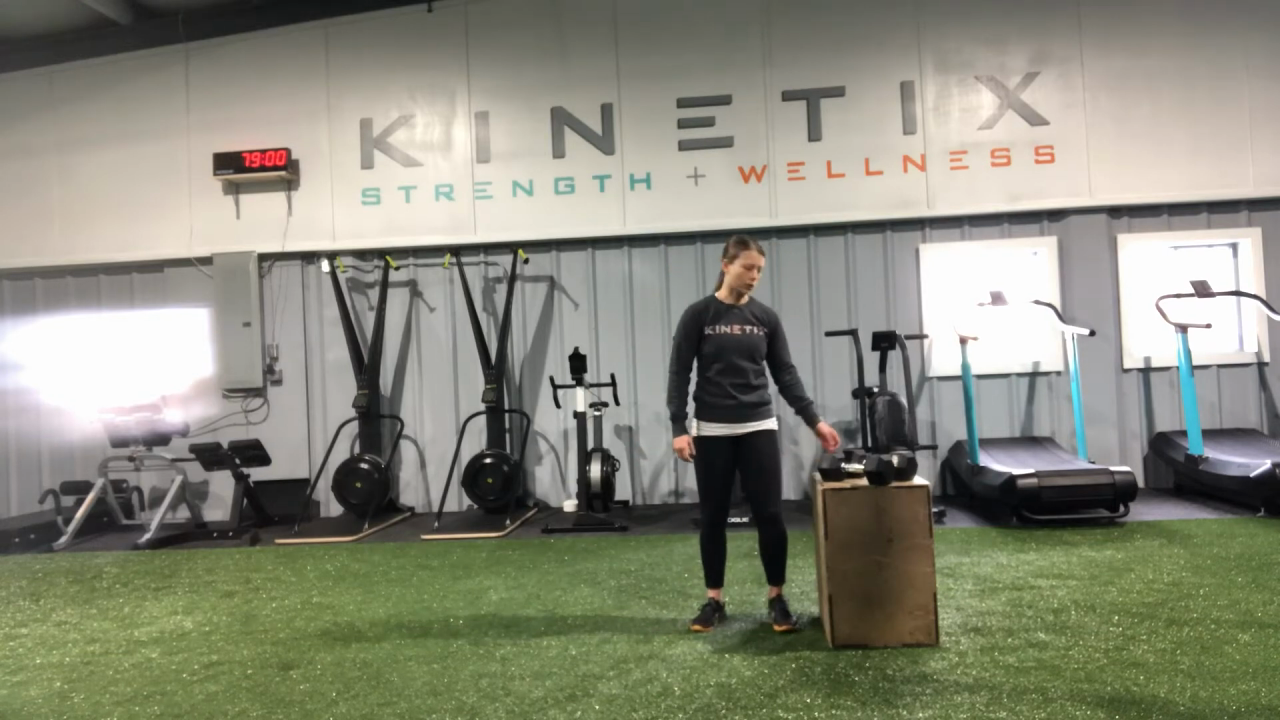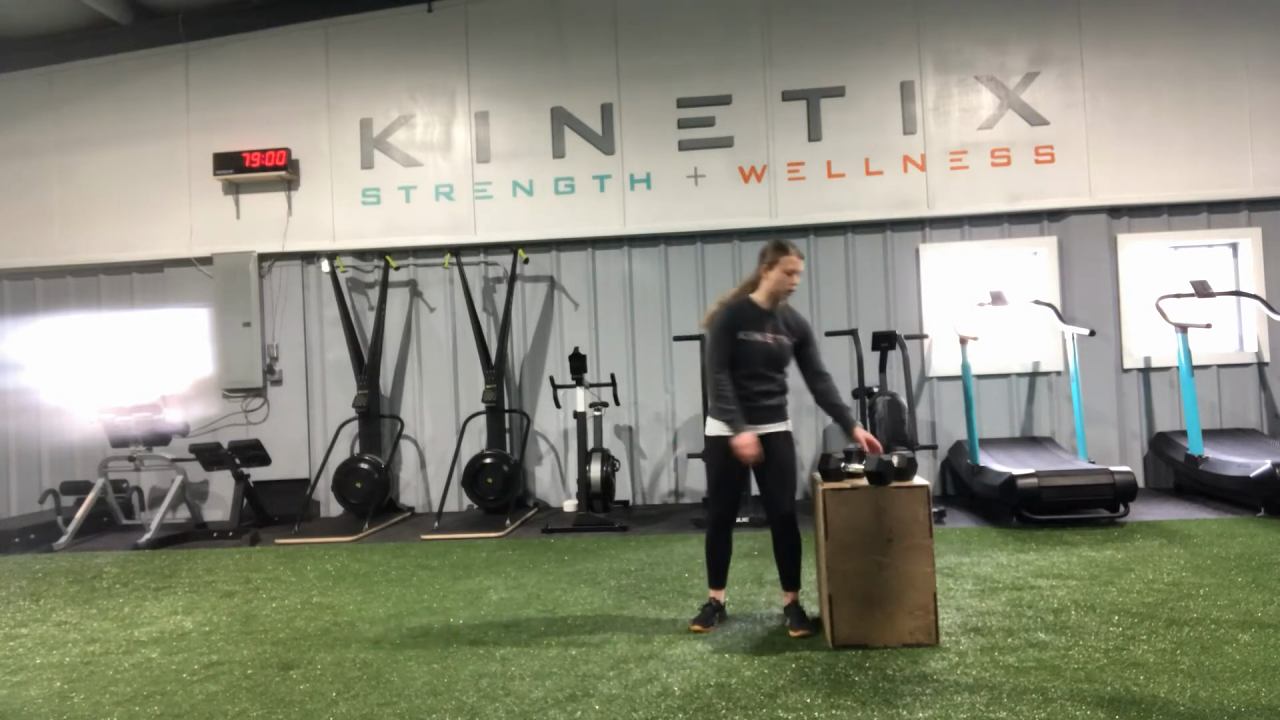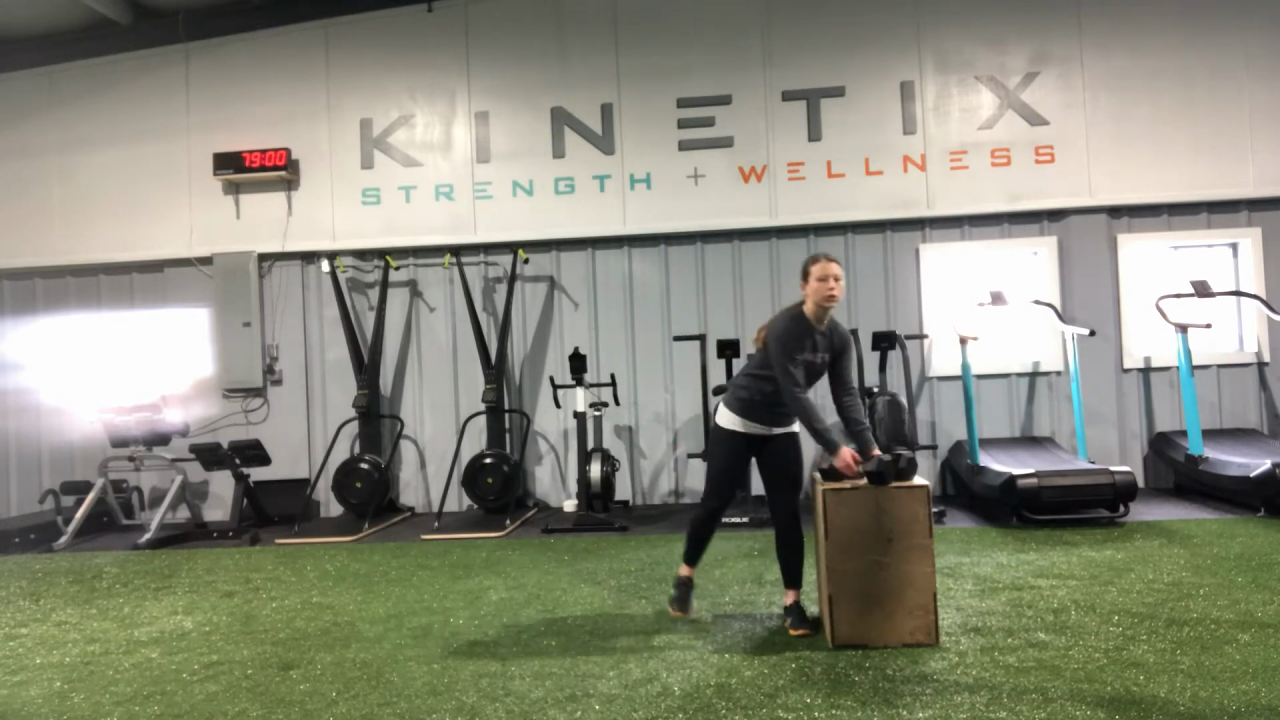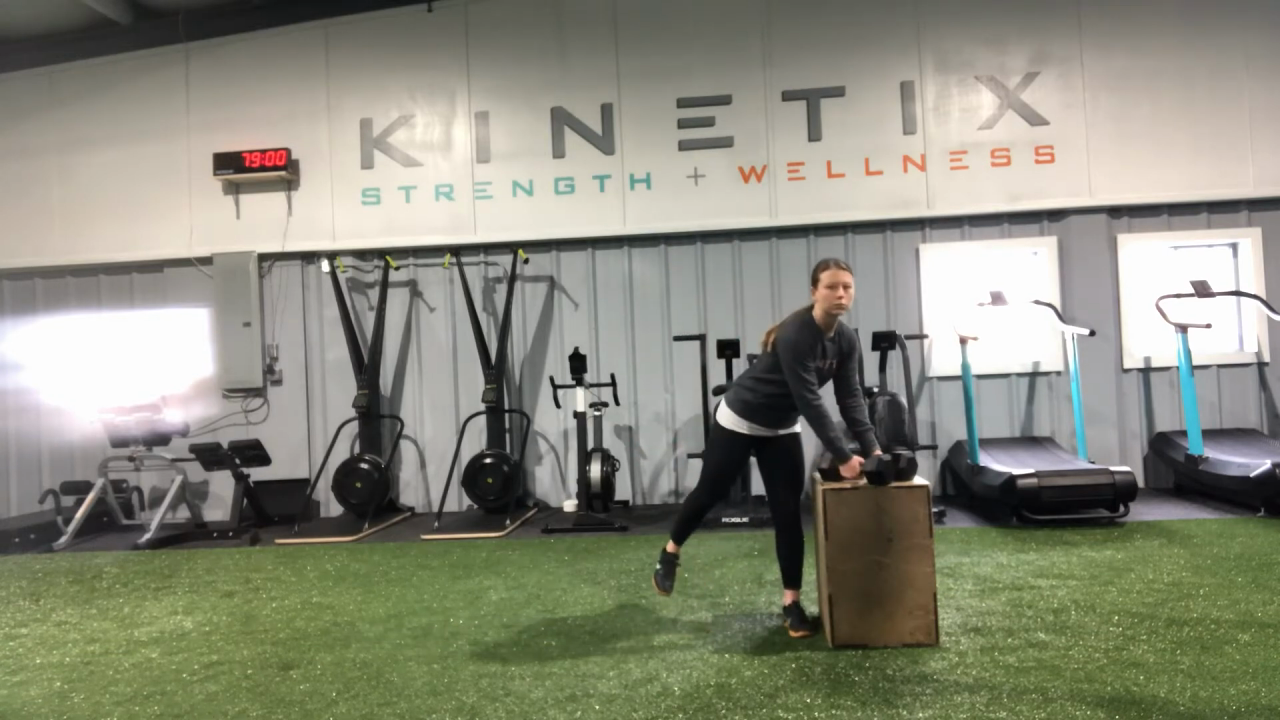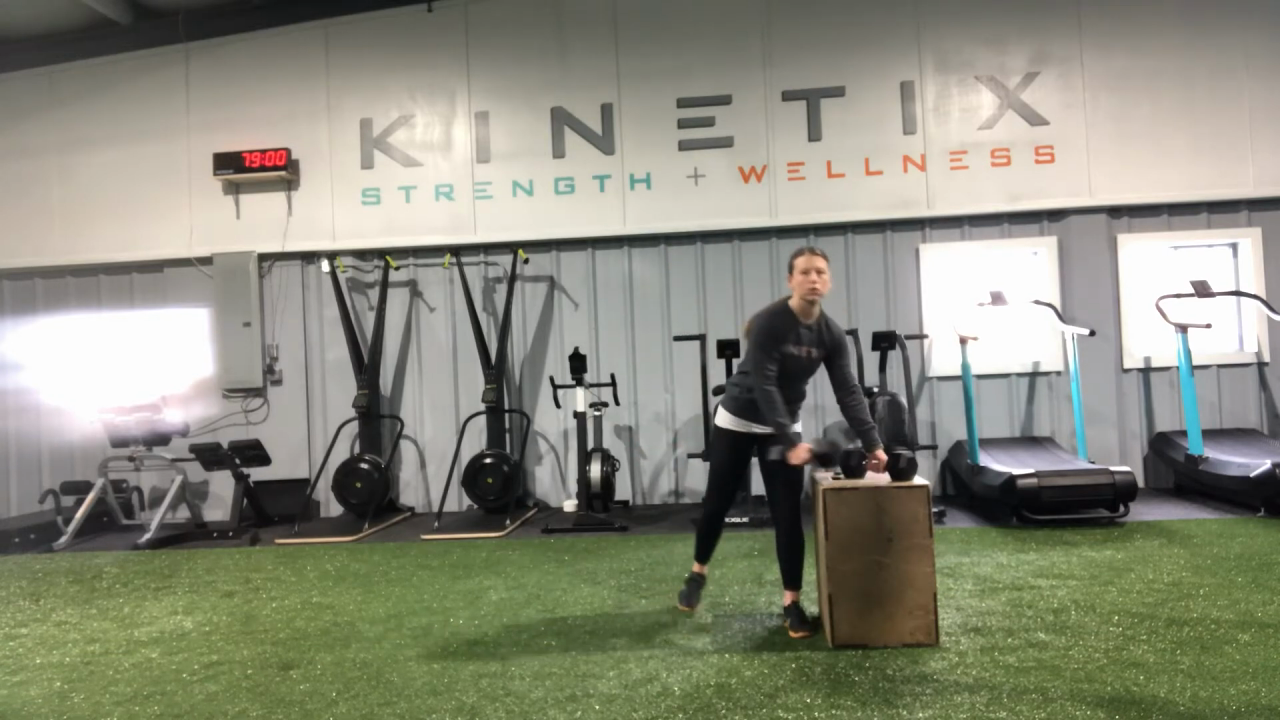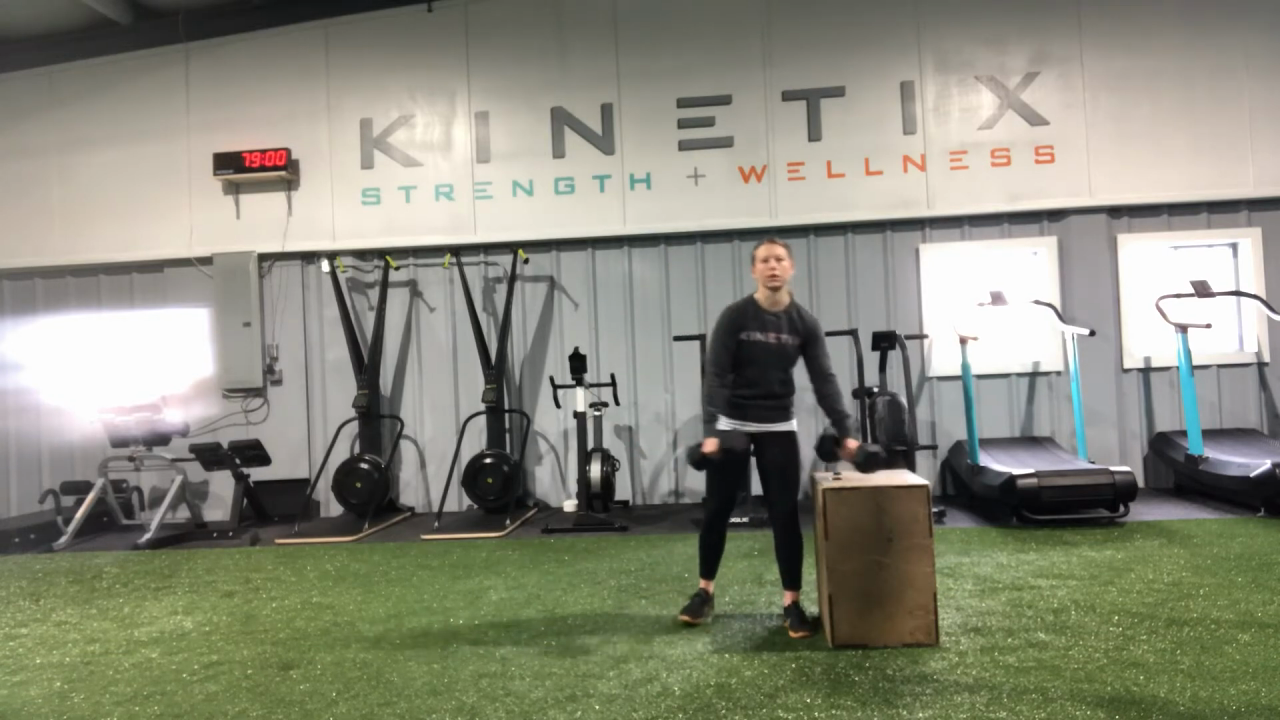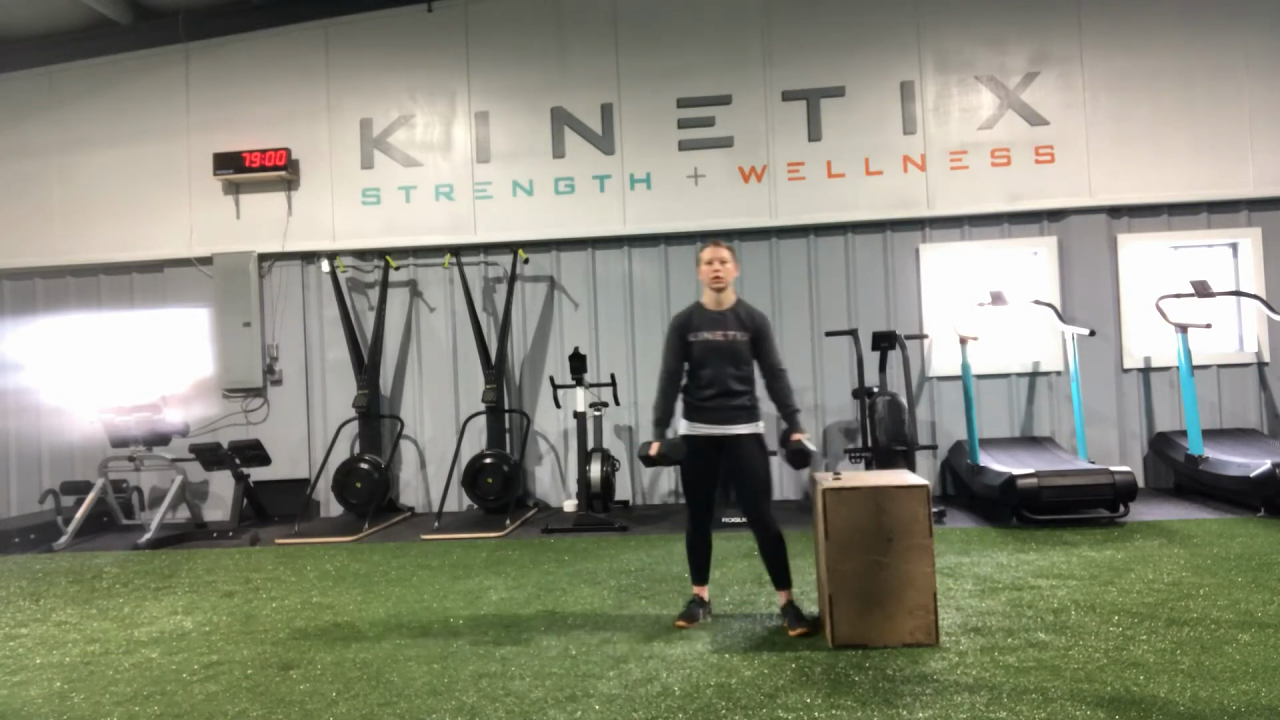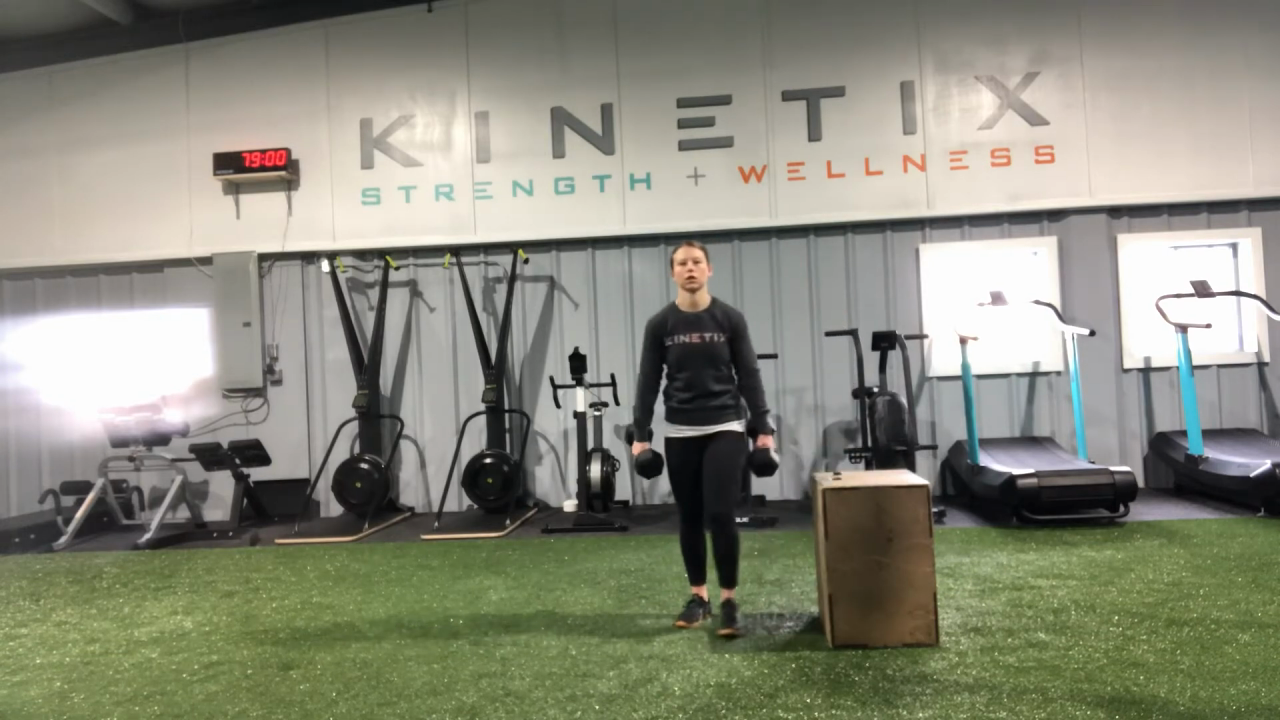
dt=0.3s
person 1, frame 1
left shoulder: (766, 317)
right shoulder: (698, 314)
left elbow: (785, 373)
right elbow: (679, 373)
left wrist: (813, 420)
right wrist: (680, 428)
left hip: (759, 427)
right hip: (712, 430)
left knee: (769, 513)
right knee: (713, 517)
left ankle: (776, 598)
right ankle: (714, 601)
person 1, frame 2
left shoulder: (795, 324)
right shoulder: (731, 314)
left elbow: (818, 378)
right elbow: (717, 376)
left wrist: (851, 426)
right wrist: (738, 430)
left hip: (774, 428)
right hip: (728, 428)
left knee: (784, 514)
right knee: (721, 514)
left ankle: (792, 603)
right ankle: (715, 600)
person 1, frame 3
left shoulder: (840, 336)
right shoulder: (787, 327)
left elbow: (846, 394)
right elbow: (794, 392)
left wrist: (869, 446)
right wrist: (834, 448)
left hip: (781, 428)
right hip: (738, 420)
left knee: (787, 513)
right knee: (716, 501)
left ankle: (793, 602)
right ankle: (685, 575)
person 1, frame 4
left shoulder: (846, 340)
right shoulder: (795, 334)
left elbow: (850, 397)
right elbow: (809, 399)
left wrist: (871, 447)
right wrist: (842, 456)
left hip: (782, 428)
right hip: (739, 419)
left knee: (788, 514)
right knee: (709, 493)
left ankle: (792, 603)
right ankle: (671, 551)
person 1, frame 5
left shoulder: (830, 334)
right shoulder: (767, 322)
left elbow: (847, 390)
right elbow: (761, 384)
left wrist: (873, 444)
right wrist: (788, 442)
left hip: (785, 426)
right hip: (738, 421)
left knee: (788, 514)
right knee: (717, 502)
left ankle: (792, 603)
right ankle: (698, 572)
person 1, frame 6
left shoulder: (804, 323)
right shoulder: (734, 316)
left elbow: (824, 379)
right elbow: (715, 375)
left wrist: (845, 432)
right wrist: (711, 431)
left hip: (779, 427)
right hip: (731, 424)
left knee: (785, 514)
right knee: (717, 510)
left ankle: (792, 603)
right ankle: (704, 591)
person 1, frame 7
left shoulder: (753, 319)
right shoulder: (684, 322)
left elbow: (774, 375)
right elbow: (670, 379)
left wrist: (794, 425)
right wrist: (659, 432)
left hip: (744, 429)
right hip: (696, 430)
left knee: (759, 515)
right knee: (698, 516)
left ankle: (787, 601)
right ankle: (700, 595)
person 1, frame 8
left shoulder: (730, 319)
right shoulder: (660, 324)
left elbow: (749, 375)
right elbow: (648, 380)
left wrist: (763, 427)
right wrist: (640, 433)
left hip: (726, 427)
right hip: (680, 431)
left knee: (721, 515)
right knee: (690, 516)
left ankle: (728, 600)
right ankle: (699, 596)
